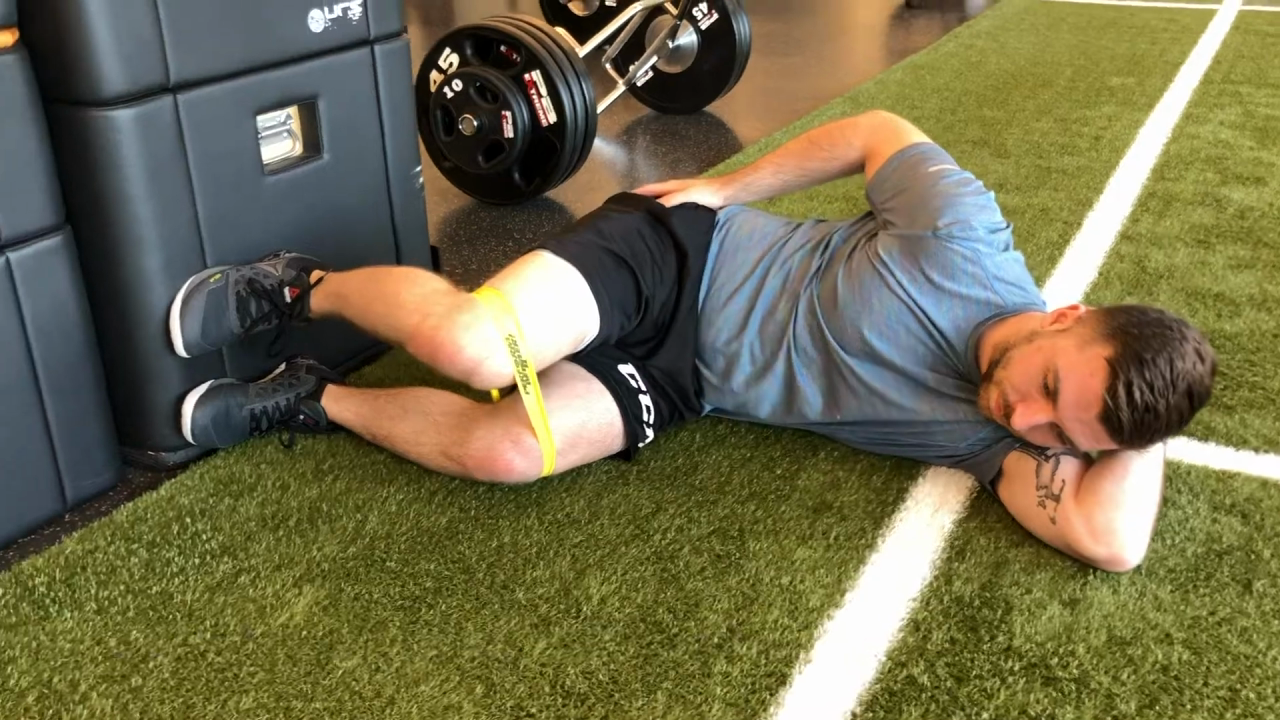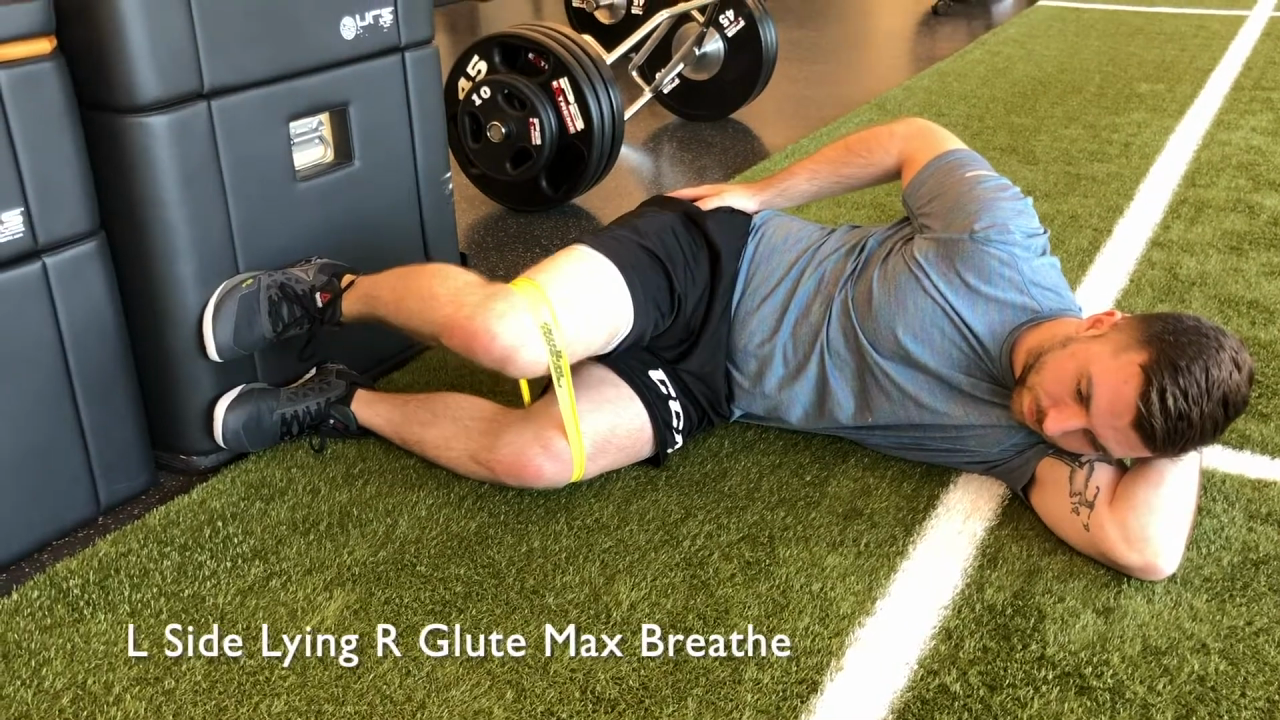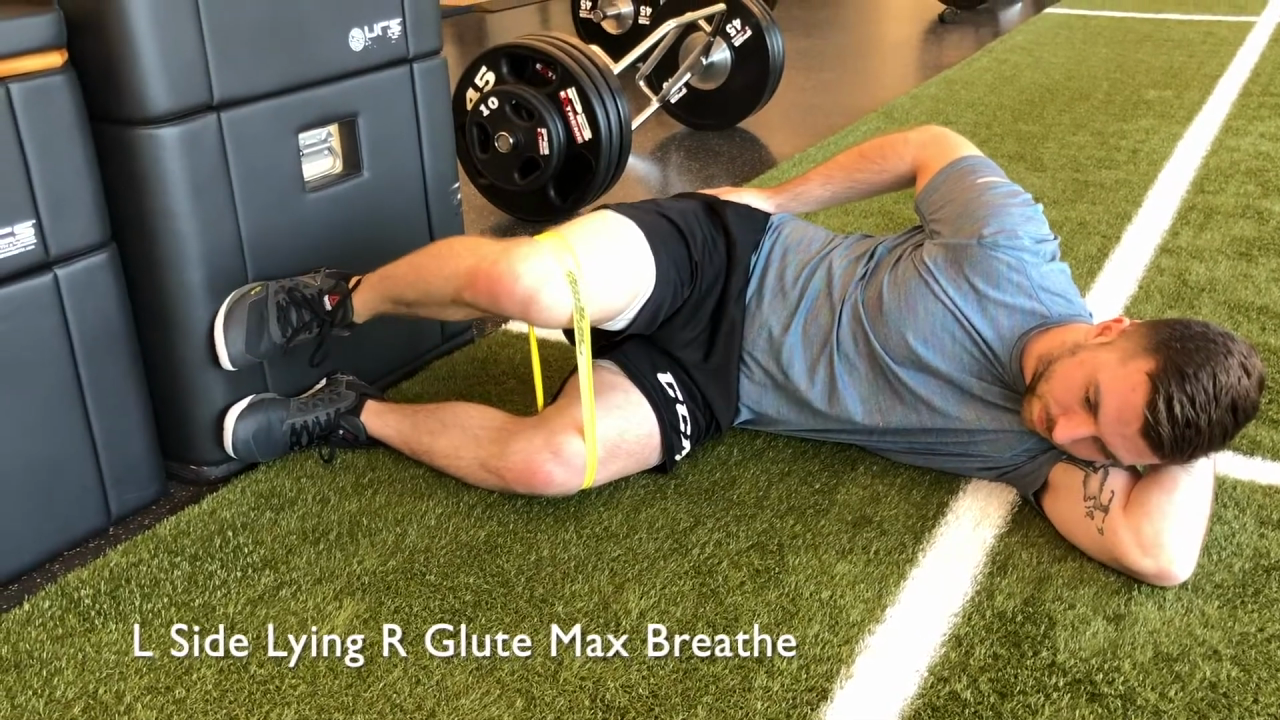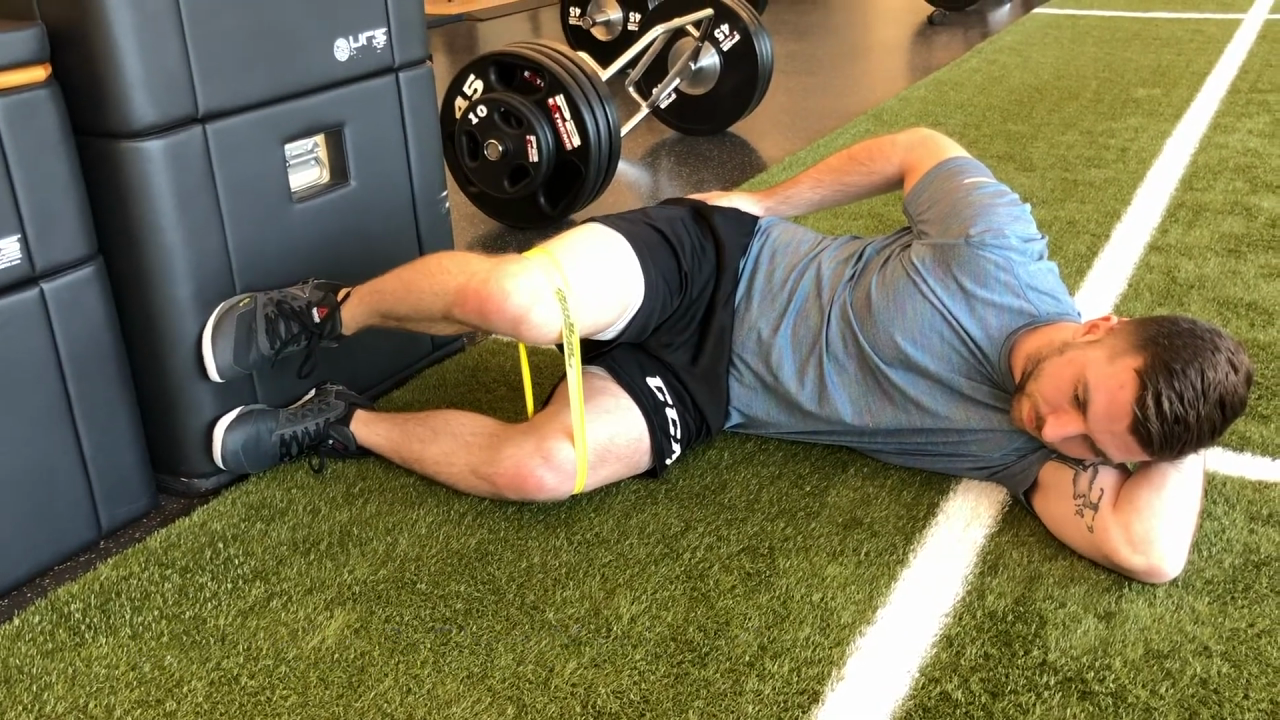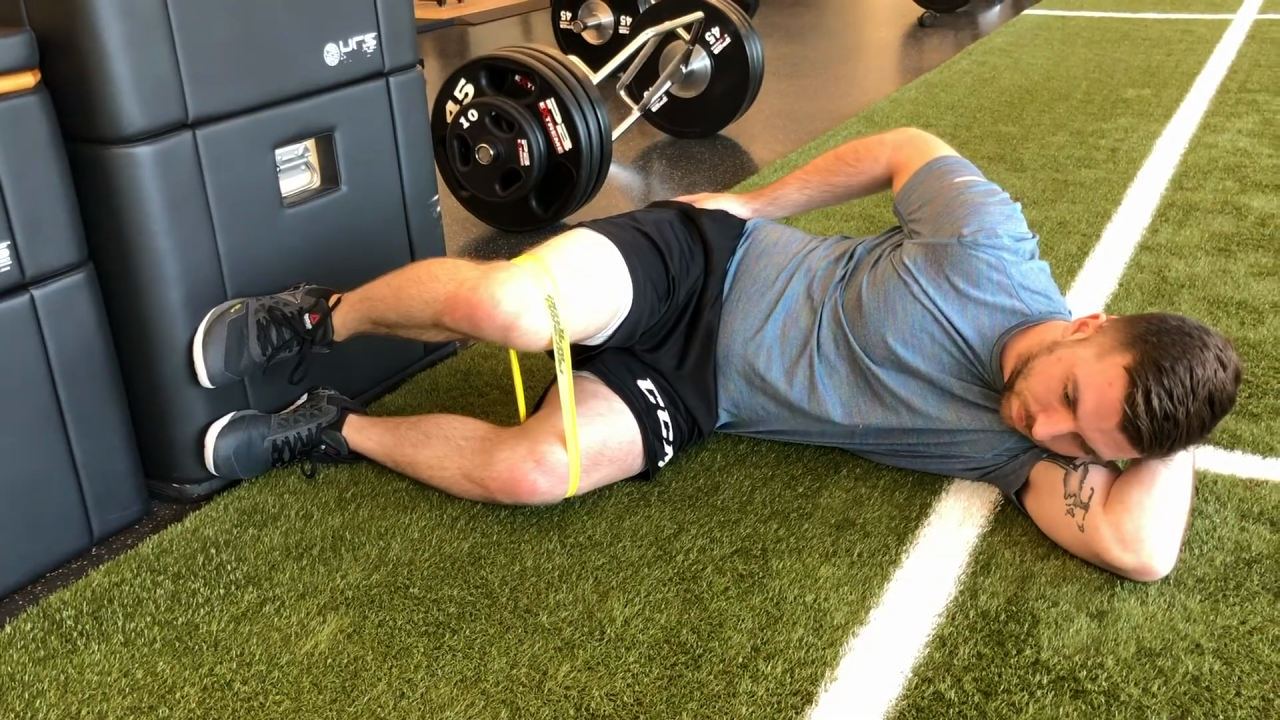
dt=1s
person 1, frame 1
left shoulder: (1003, 438)
right shoulder: (964, 230)
left elbow: (1110, 540)
right elbow: (877, 130)
left wrist: (1138, 423)
right wrist: (733, 187)
left hip: (686, 381)
right hip: (682, 257)
left knee: (506, 452)
right knee: (472, 343)
left ankle: (314, 403)
right ankle: (304, 289)
person 1, frame 2
left shoulder: (1042, 447)
right shoulder: (1001, 237)
left elbow: (1143, 549)
right elbow: (912, 137)
left wrist: (1178, 429)
right wrist: (764, 192)
left hip: (713, 387)
right hip: (713, 260)
left knee: (538, 454)
right knee: (503, 334)
left ankle: (346, 404)
right ankle: (339, 294)
person 1, frame 3
left shoulder: (1044, 453)
right shoulder: (1012, 245)
left elbow: (1159, 554)
right elbow: (930, 144)
left wrist: (1192, 439)
right wrist: (776, 199)
left hip: (722, 387)
right hip: (726, 262)
left knee: (548, 462)
right knee: (527, 280)
left ankle: (354, 415)
right ankle: (343, 300)
person 1, frame 4
left shoulder: (1033, 451)
right shoulder: (1000, 245)
left elbow: (1148, 550)
right elbow: (918, 147)
left wrist: (1180, 437)
right wrist: (764, 204)
left hip: (709, 392)
right hip: (714, 262)
left knee: (540, 467)
right knee: (514, 295)
left ankle: (343, 424)
right ankle: (331, 311)
person 1, frame 5
left shoulder: (1027, 451)
right shoulder: (991, 242)
left elbow: (1139, 548)
right elbow: (908, 147)
left wrist: (1171, 435)
right wrist: (756, 205)
left hip: (698, 396)
right hip: (703, 265)
left knee: (533, 472)
right knee: (505, 304)
left ankle: (333, 430)
right ankle: (322, 318)
